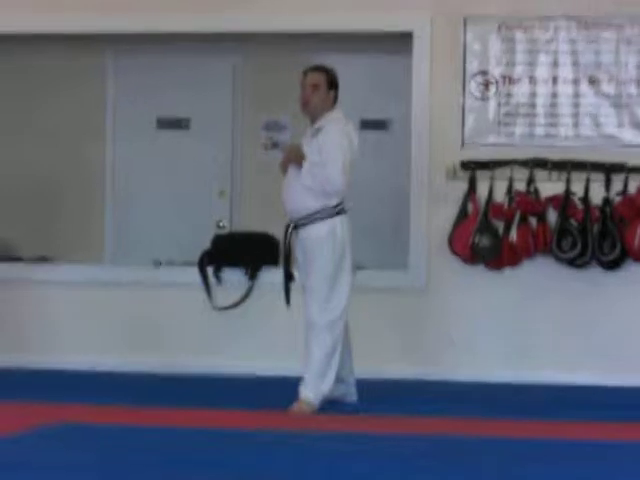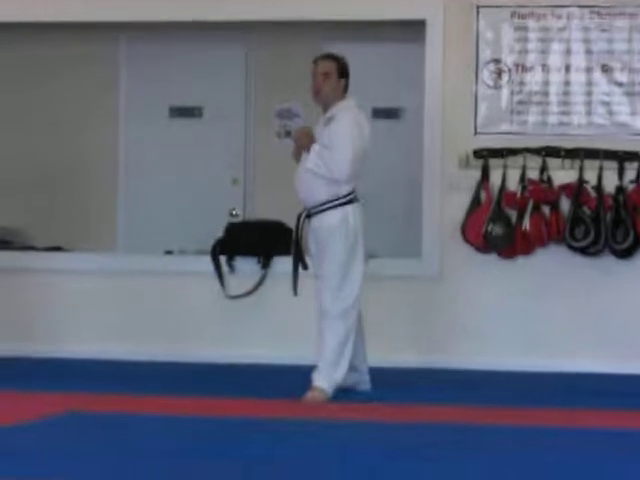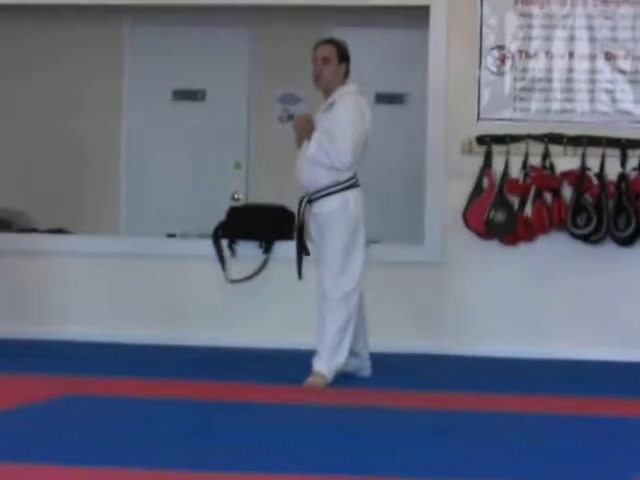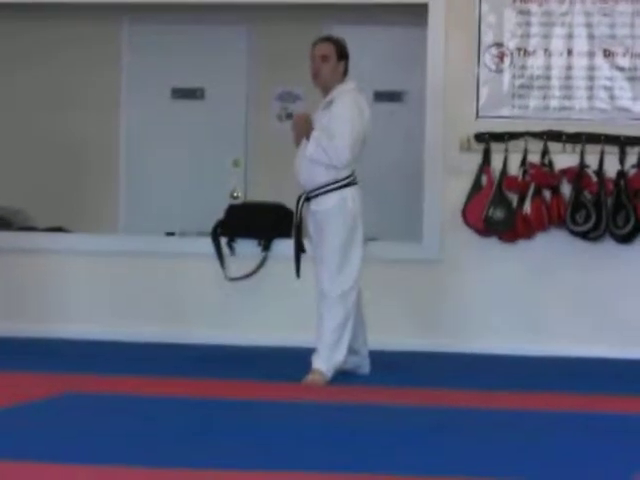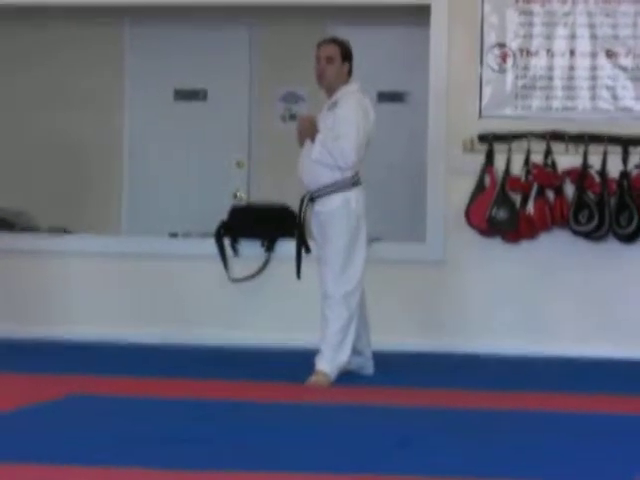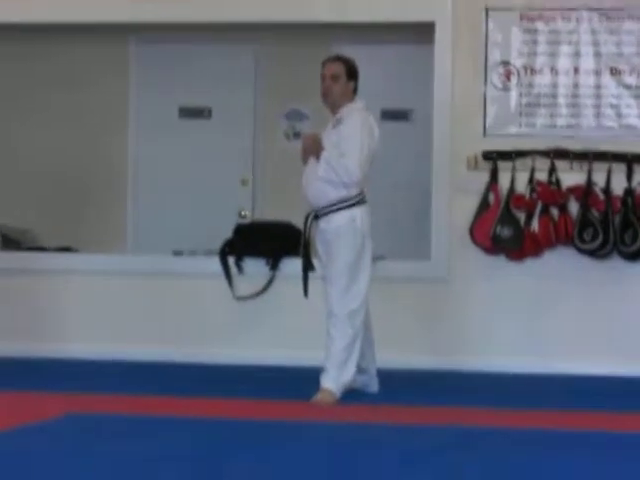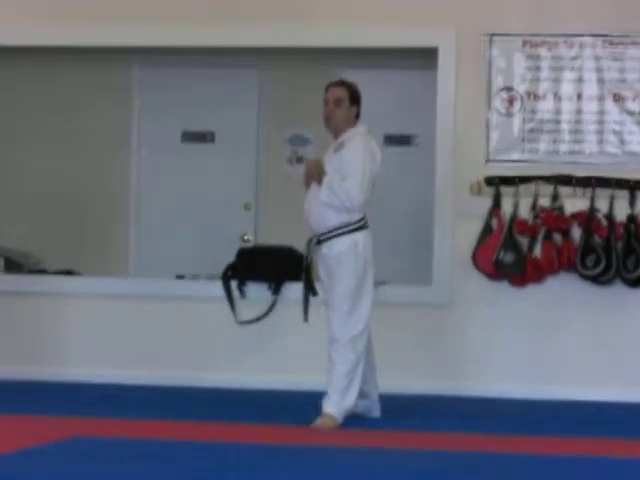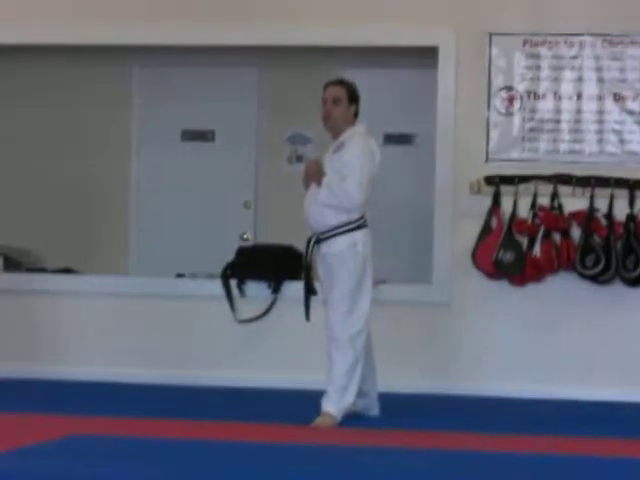
dt=0.3s
person 1, frame 1
left shoulder: (336, 129)
right shoulder: (316, 131)
left elbow: (335, 181)
left wrist: (302, 162)
right wrist: (292, 166)
left hip: (325, 230)
right hip: (310, 230)
left knee: (323, 312)
right knee: (329, 310)
left ankle: (312, 392)
right ankle: (341, 386)
person 1, frame 2
left shoulder: (348, 118)
right shoulder: (329, 120)
left elbow: (341, 168)
left wrist: (310, 146)
right wrist: (304, 153)
left hip: (337, 218)
right hip: (323, 219)
left knee: (335, 300)
right knee: (343, 299)
left ankle: (326, 380)
right ankle: (355, 374)
person 1, frame 3
left shoulder: (350, 103)
right shoulder: (331, 105)
left elbow: (343, 155)
left wrist: (311, 134)
right wrist: (306, 137)
left hip: (339, 204)
right hip: (324, 204)
left knee: (337, 286)
right knee: (345, 284)
left ankle: (325, 366)
right ankle: (356, 359)
person 1, frame 4
left shoulder: (348, 102)
right shoulder: (330, 104)
left elbow: (341, 154)
left wrist: (309, 133)
right wrist: (304, 137)
left hip: (336, 201)
right hip: (322, 202)
left knee: (335, 284)
right knee: (343, 282)
left ankle: (325, 364)
right ankle: (355, 357)
person 1, frame 5
left shoulder: (353, 103)
right shoulder: (332, 105)
left elbow: (348, 155)
left wrist: (314, 135)
right wrist: (308, 137)
left hip: (340, 203)
right hip: (325, 203)
left knee: (338, 285)
right knee: (346, 282)
left ankle: (328, 364)
right ankle: (358, 357)
person 1, frame 6
left shoulder: (357, 120)
right shoulder: (337, 123)
left elbow: (352, 173)
left wrist: (319, 153)
right wrist: (312, 155)
left hip: (345, 220)
right hip: (330, 220)
left knee: (344, 302)
right knee: (351, 300)
left ankle: (333, 382)
right ankle: (363, 375)
person 1, frame 7
left shoulder: (359, 144)
right shoulder: (339, 147)
left elbow: (353, 197)
left wrist: (321, 177)
right wrist: (313, 180)
left hip: (347, 245)
right hip: (332, 245)
left knee: (345, 328)
right knee: (353, 325)
left ankle: (335, 408)
right ankle: (364, 400)
person 1, frame 8
left shoulder: (358, 145)
right shoulder: (338, 147)
left elbow: (352, 196)
left wrist: (320, 178)
right wrist: (312, 181)
left hip: (347, 244)
right hip: (332, 244)
left knee: (344, 327)
right knee: (353, 324)
left ankle: (334, 406)
right ankle: (364, 399)
